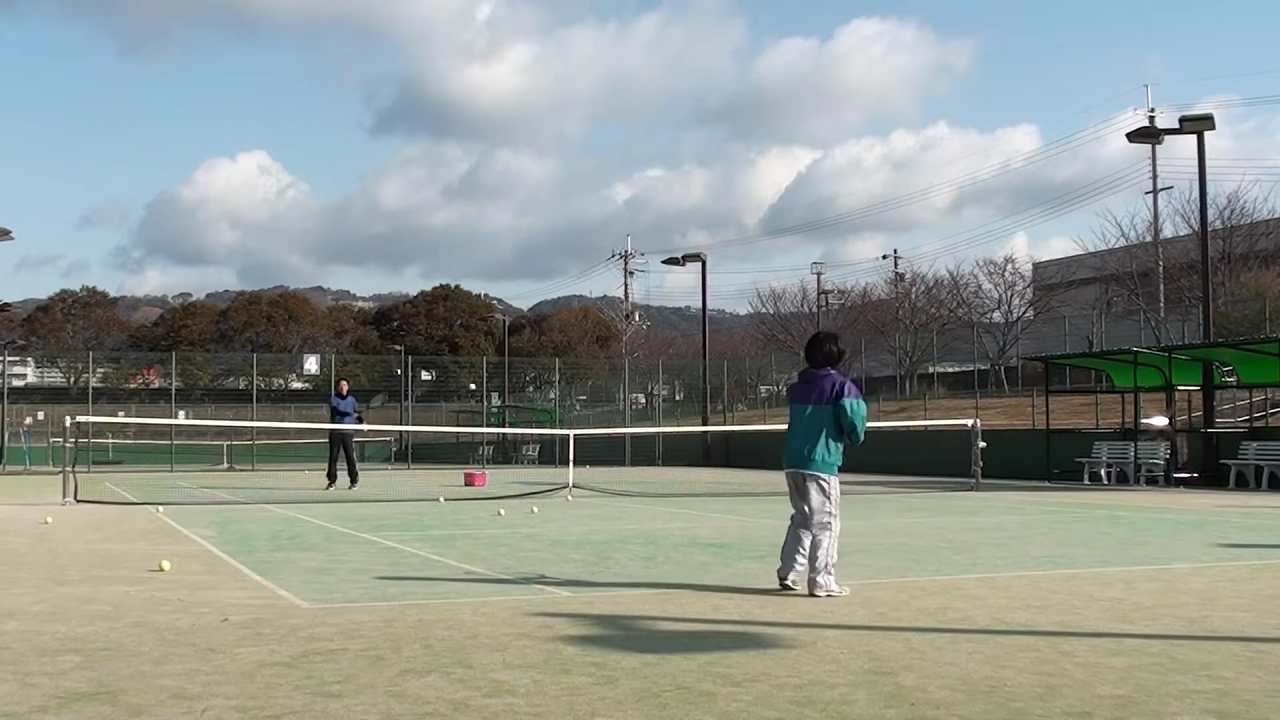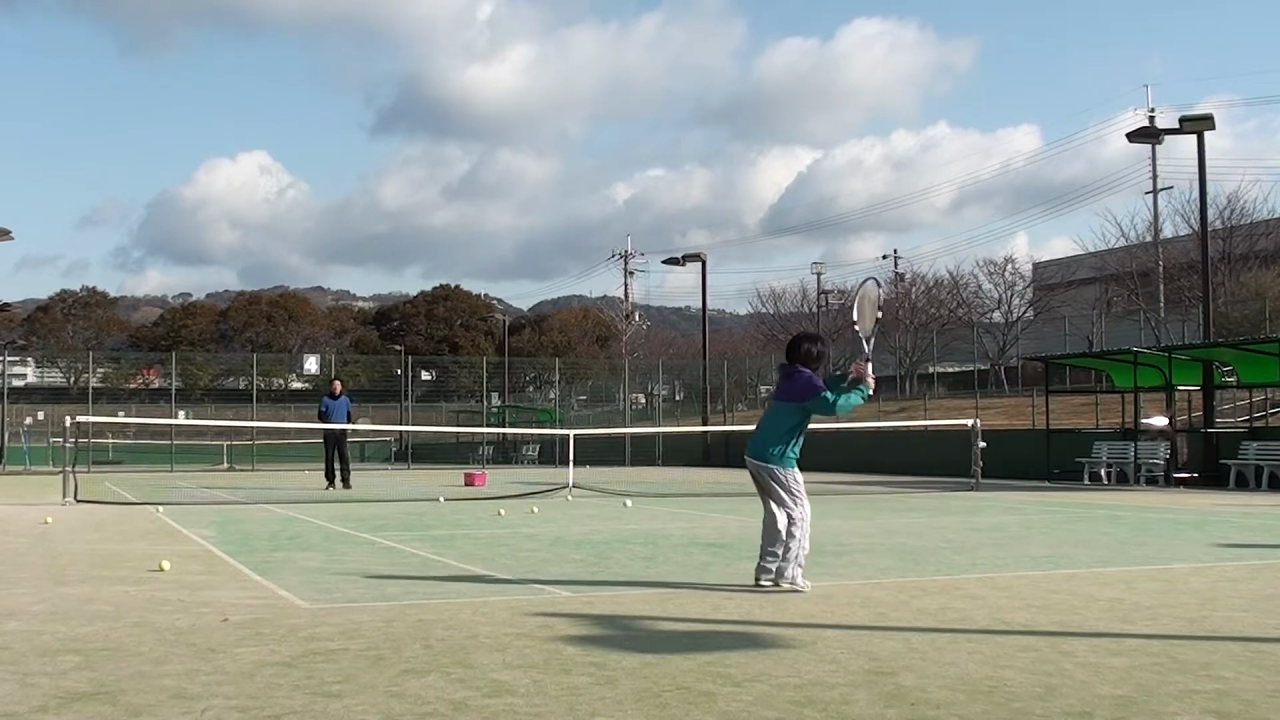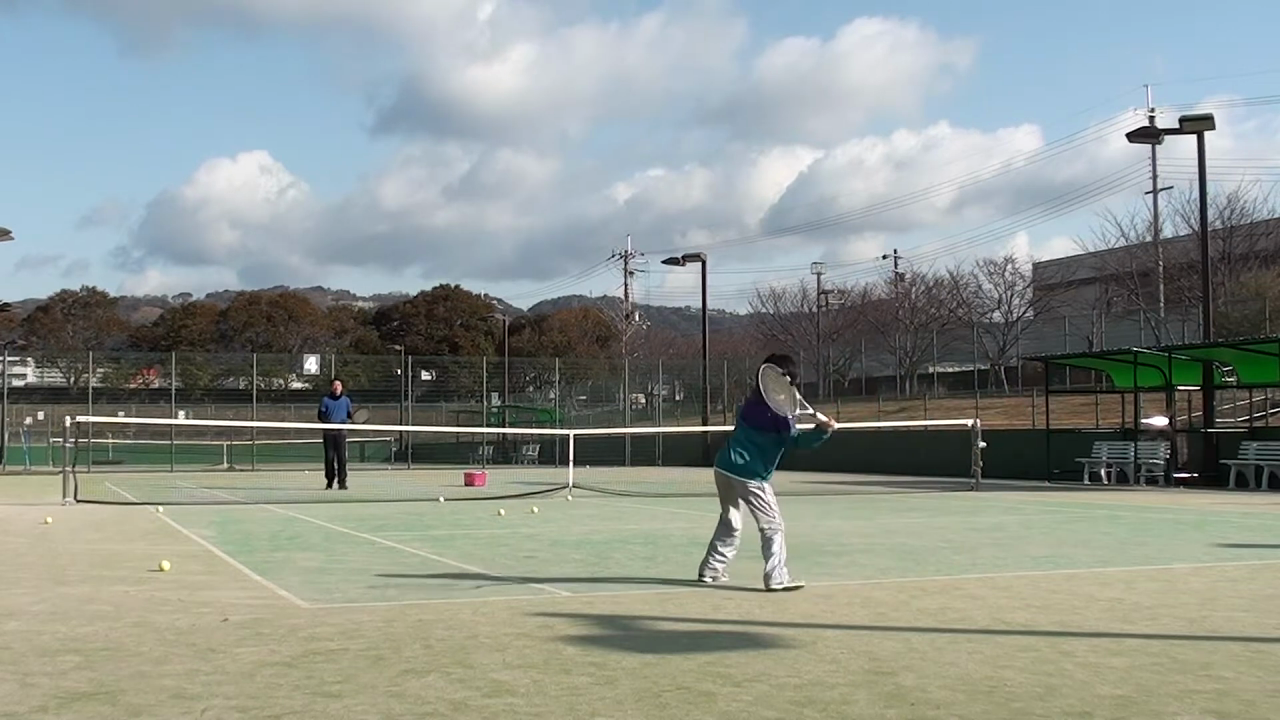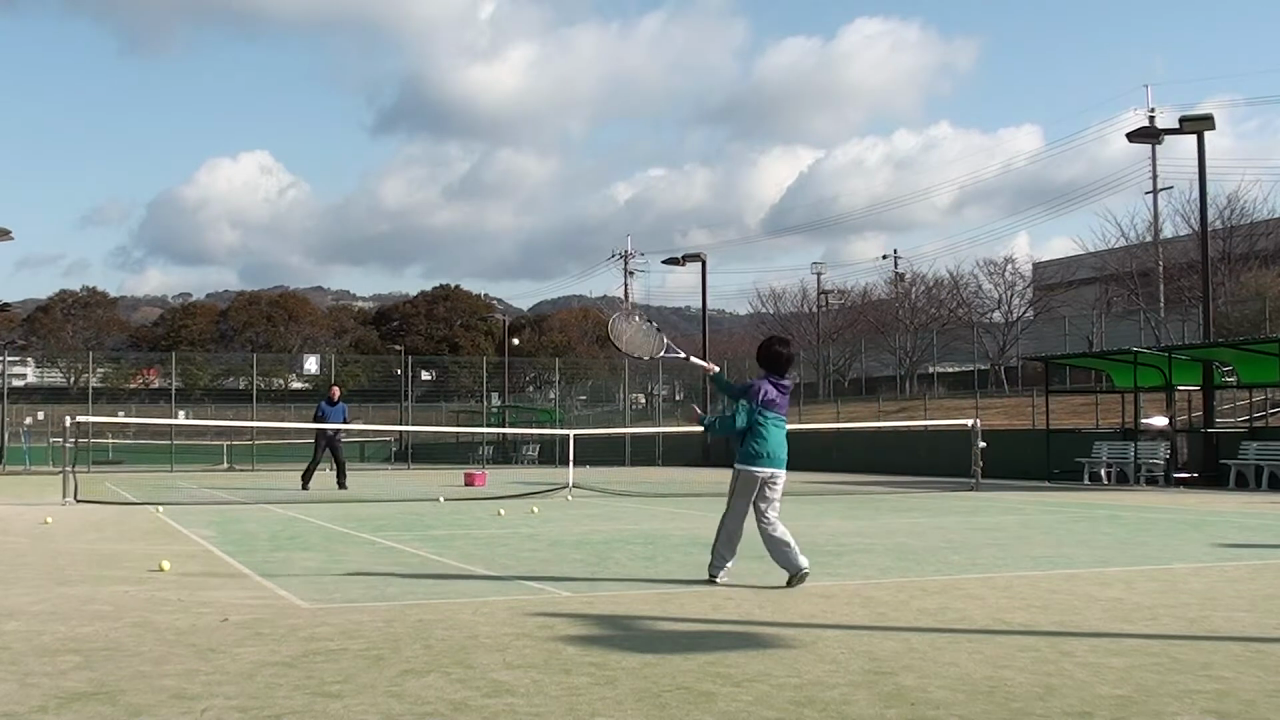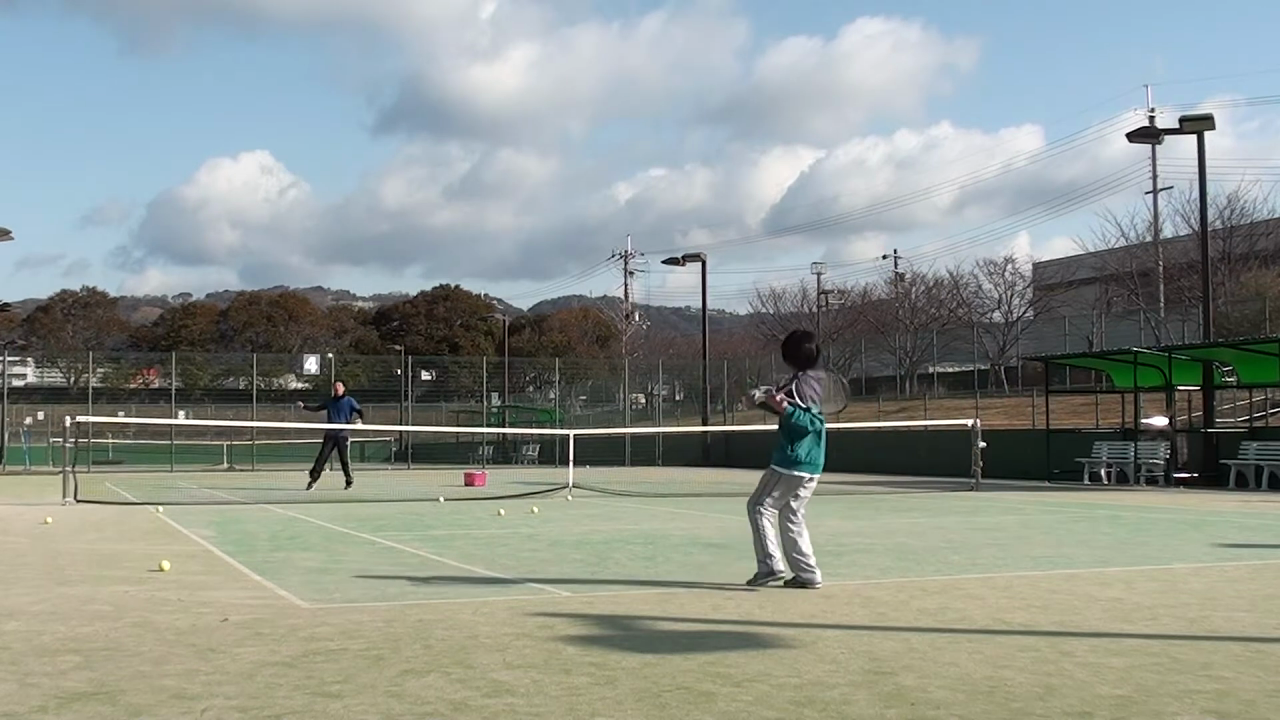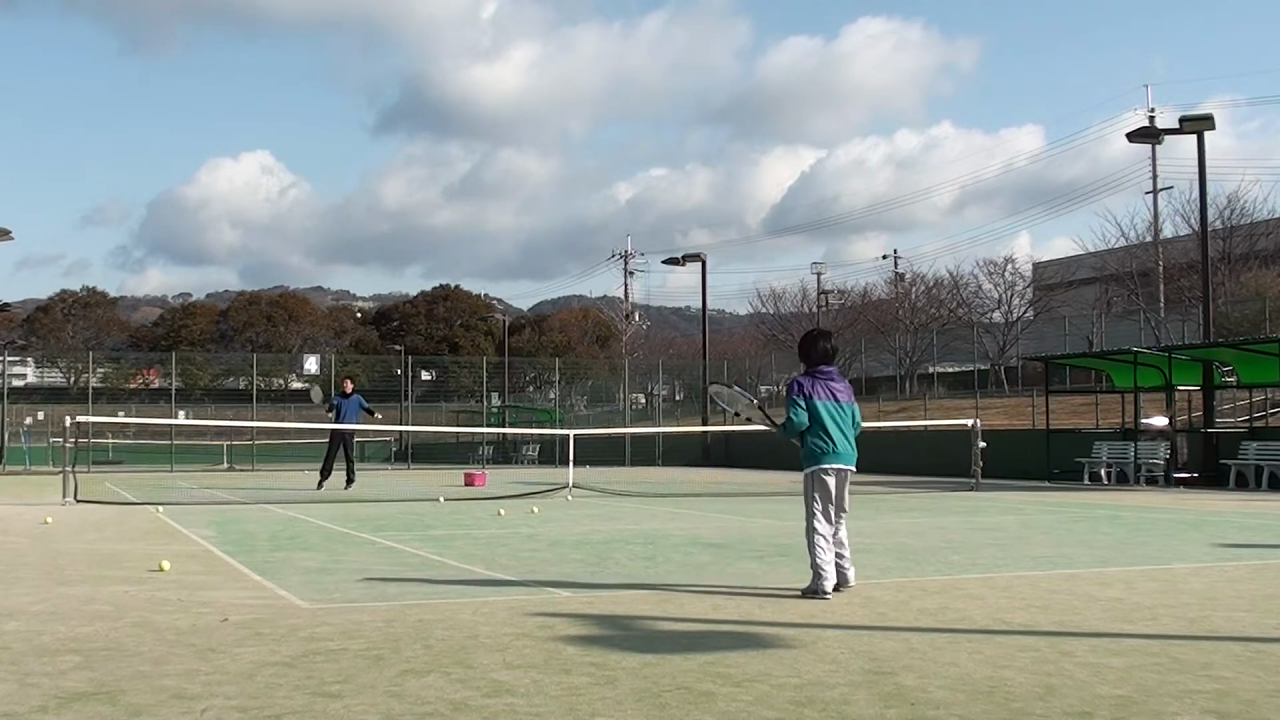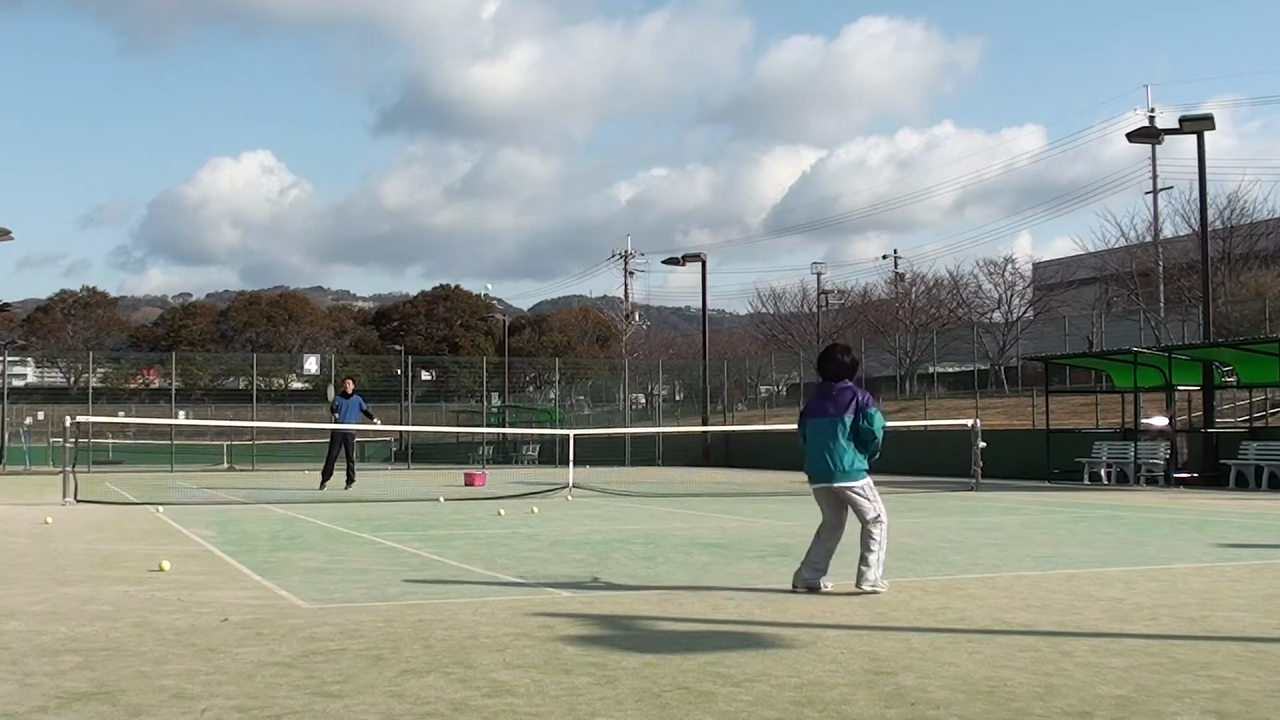
dt=0.4s
person 1, frame 1
left shoulder: (799, 385)
right shoulder: (841, 384)
right elbow: (853, 419)
right wrist: (855, 438)
left hip: (793, 462)
right hip: (821, 463)
left knee: (803, 520)
right knee: (826, 523)
left ankle: (790, 573)
right ankle: (822, 582)
person 1, frame 2
left shoulder: (790, 378)
right shoulder: (805, 380)
left elbow: (821, 393)
right elbow: (832, 406)
left wrist: (846, 377)
right wrist: (863, 389)
left hip: (756, 456)
right hip: (777, 459)
left knee: (776, 514)
right knee: (798, 514)
left ankle: (767, 572)
right ankle: (790, 574)
person 1, frame 3
left shoulder: (754, 400)
right shoulder: (780, 413)
right elbow: (796, 443)
right wrist: (821, 431)
left hip: (725, 469)
right hip: (754, 476)
left knee: (730, 520)
right knee: (772, 526)
left ankle: (710, 569)
right ankle: (777, 577)
person 1, frame 4
left shoulder: (759, 387)
right shoulder: (780, 389)
left elbow: (734, 425)
left wrist: (705, 421)
right wrist: (717, 376)
left hip: (752, 462)
right hip: (777, 465)
left knee: (733, 517)
right knee: (768, 519)
left ankle: (717, 570)
right ankle: (795, 563)
person 1, frame 5
left shoulder: (801, 383)
right shoulder: (809, 383)
left elbow: (810, 423)
left wrist: (785, 409)
right wrist: (766, 402)
left hip: (792, 463)
right hip: (811, 464)
left knee: (760, 507)
right knee: (792, 517)
left ankle: (770, 567)
right ankle: (807, 574)
person 1, frame 6
left shoulder: (799, 384)
right shoulder: (843, 384)
left elbow: (798, 421)
right elbow: (856, 421)
left wrist: (787, 430)
left hip: (817, 459)
right hip: (845, 459)
left knee: (818, 522)
right knee: (837, 519)
left ankle: (822, 584)
right ankle: (843, 574)
person 1, frame 7
left shoulder: (812, 401)
right shoulder: (859, 396)
left elbow: (803, 439)
right elbow: (874, 429)
right wrist: (870, 450)
left hip: (819, 475)
right hip: (850, 472)
left knee: (832, 524)
right knee: (876, 520)
left ankle: (808, 578)
right ankle: (868, 578)
